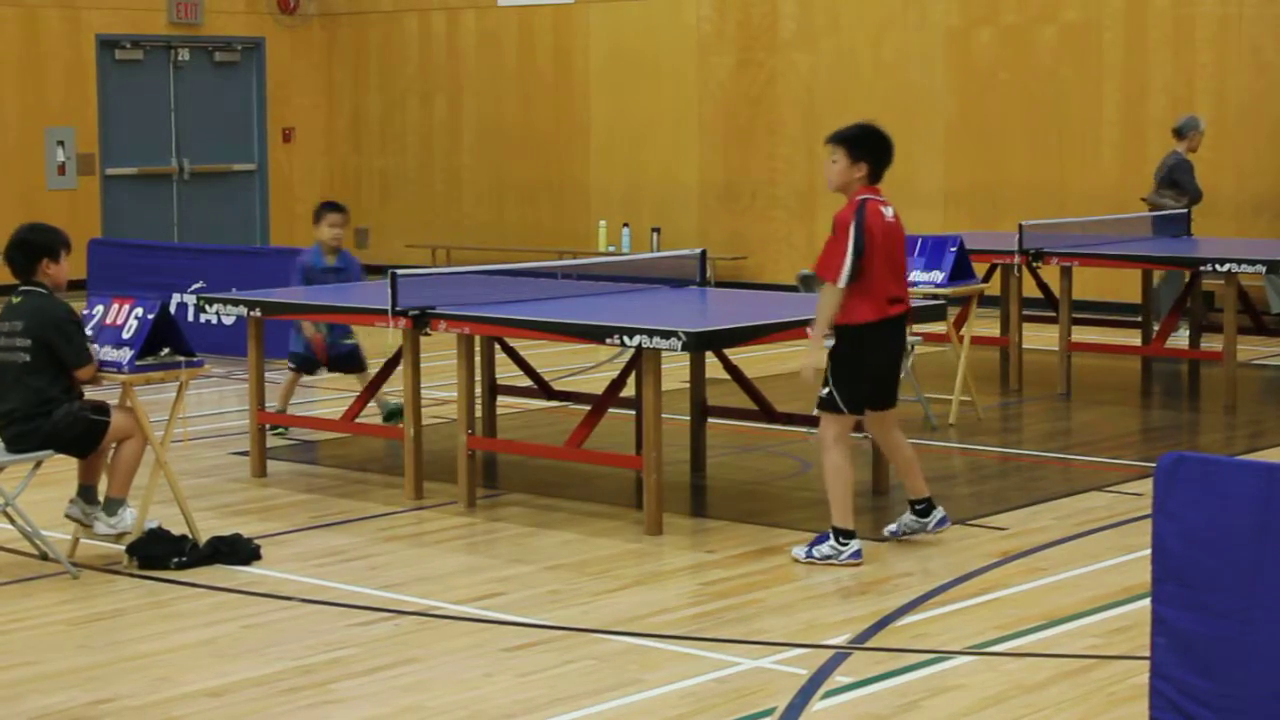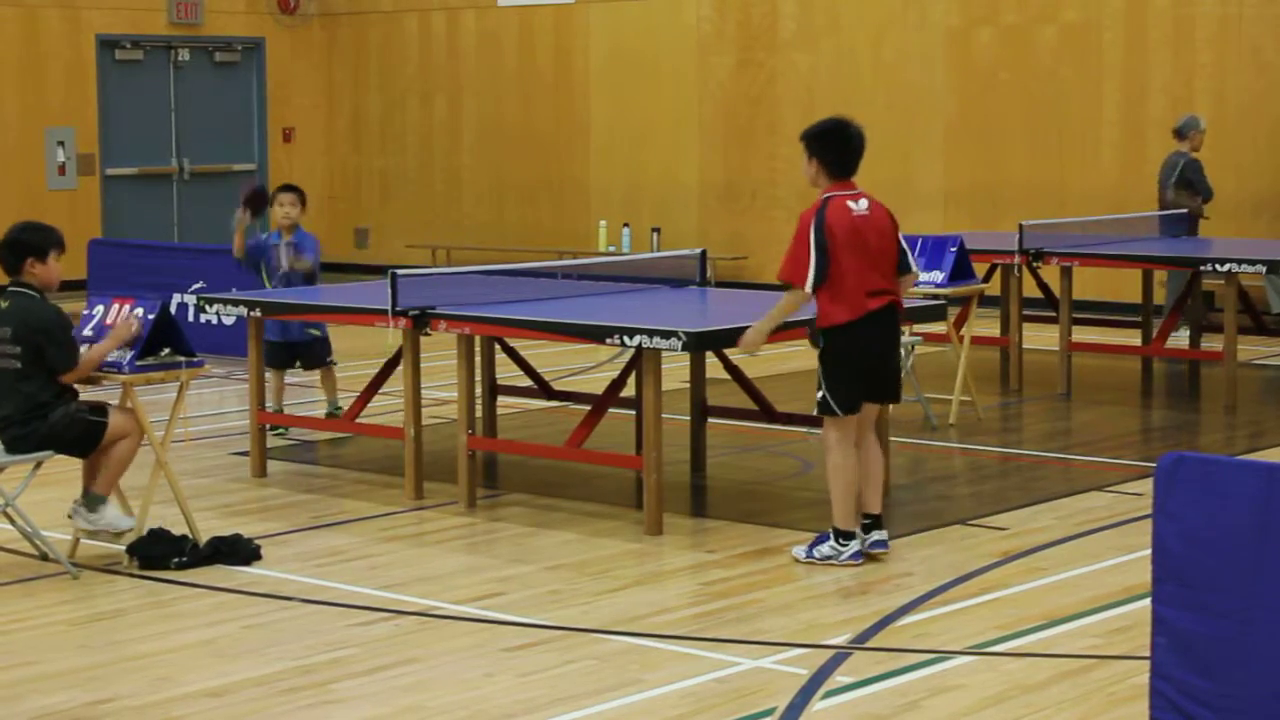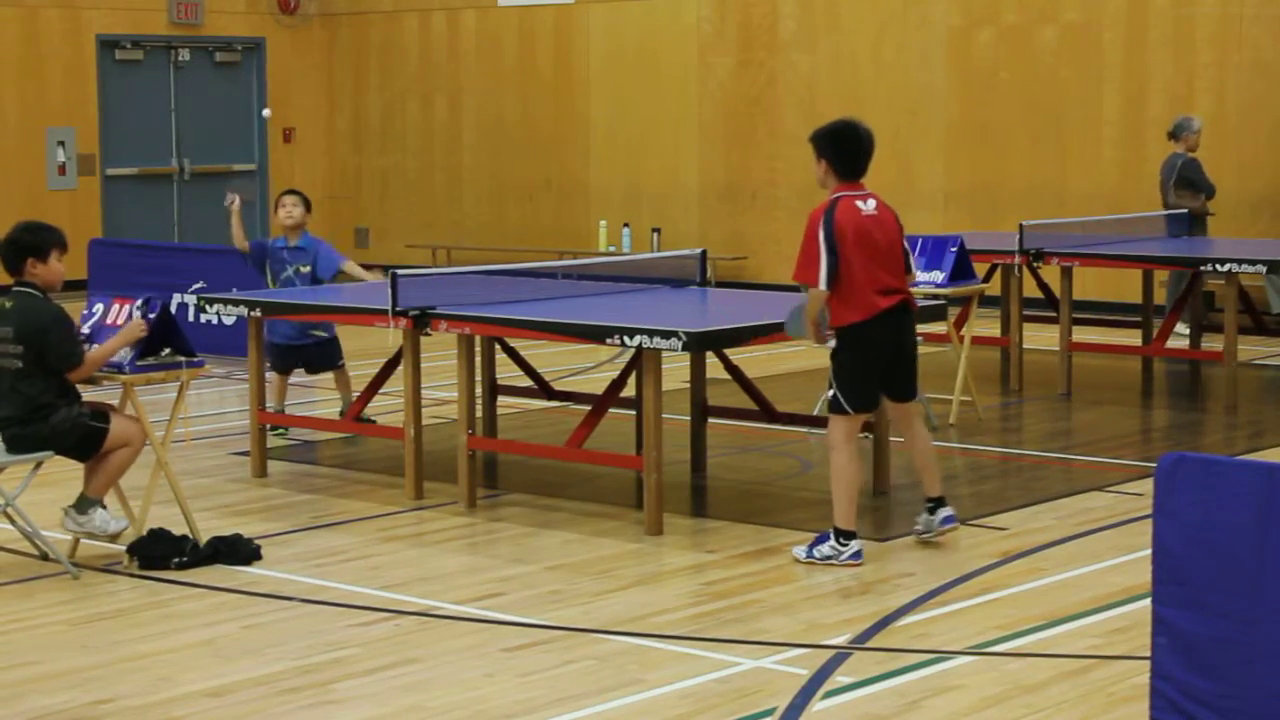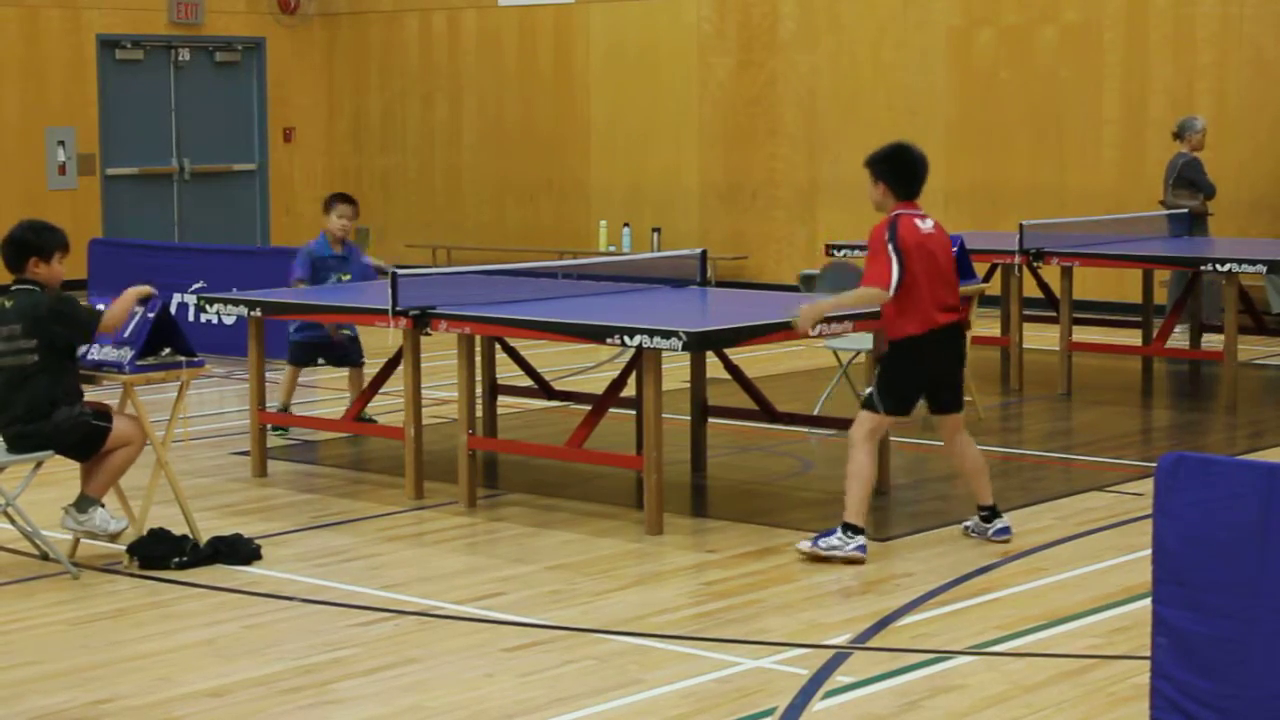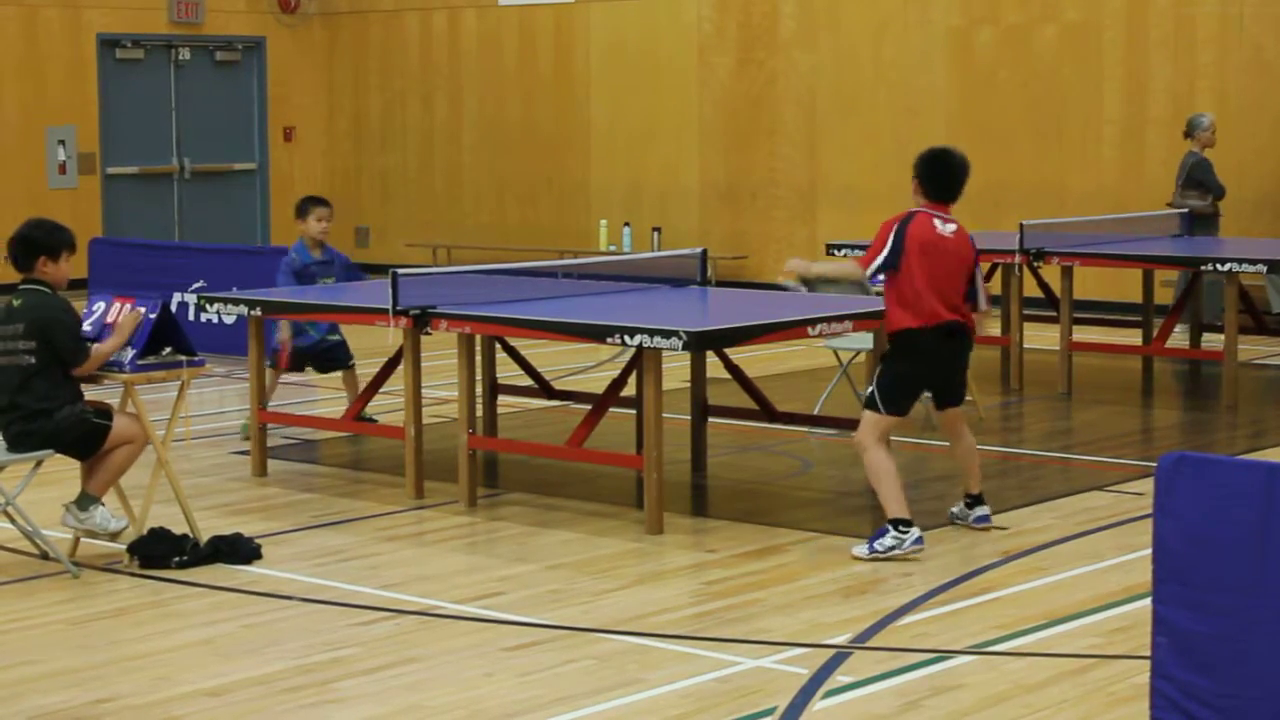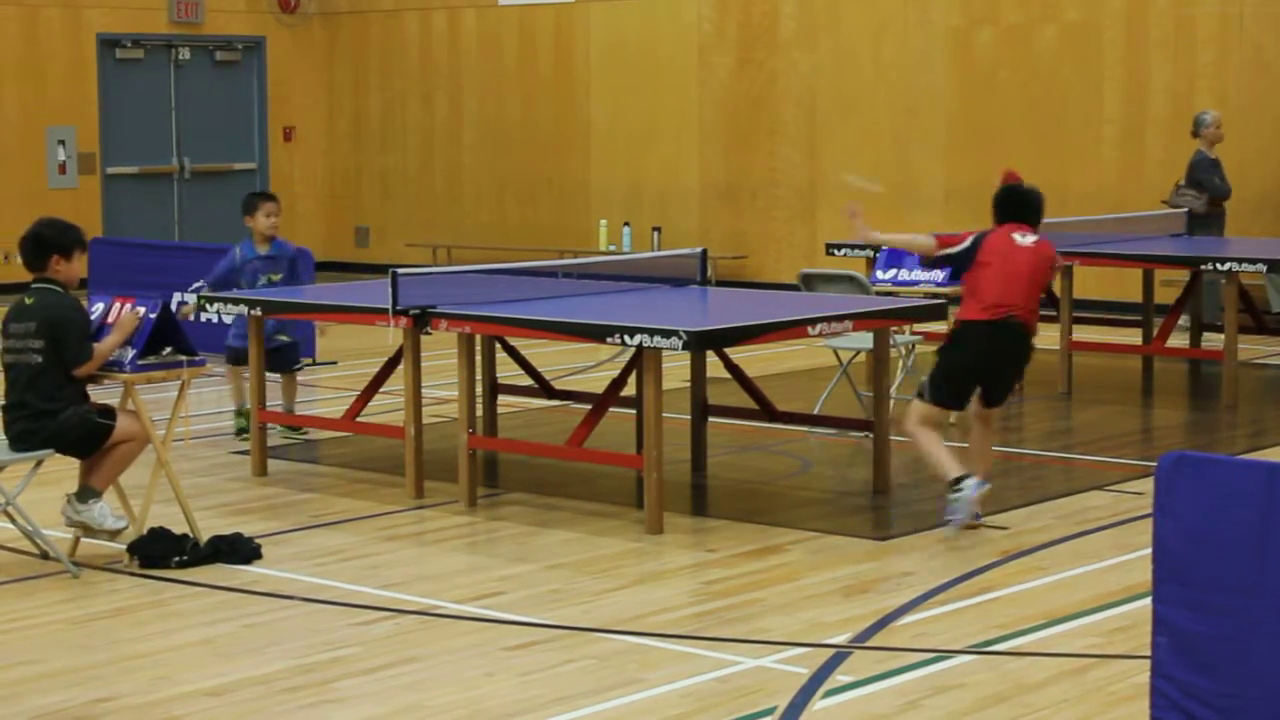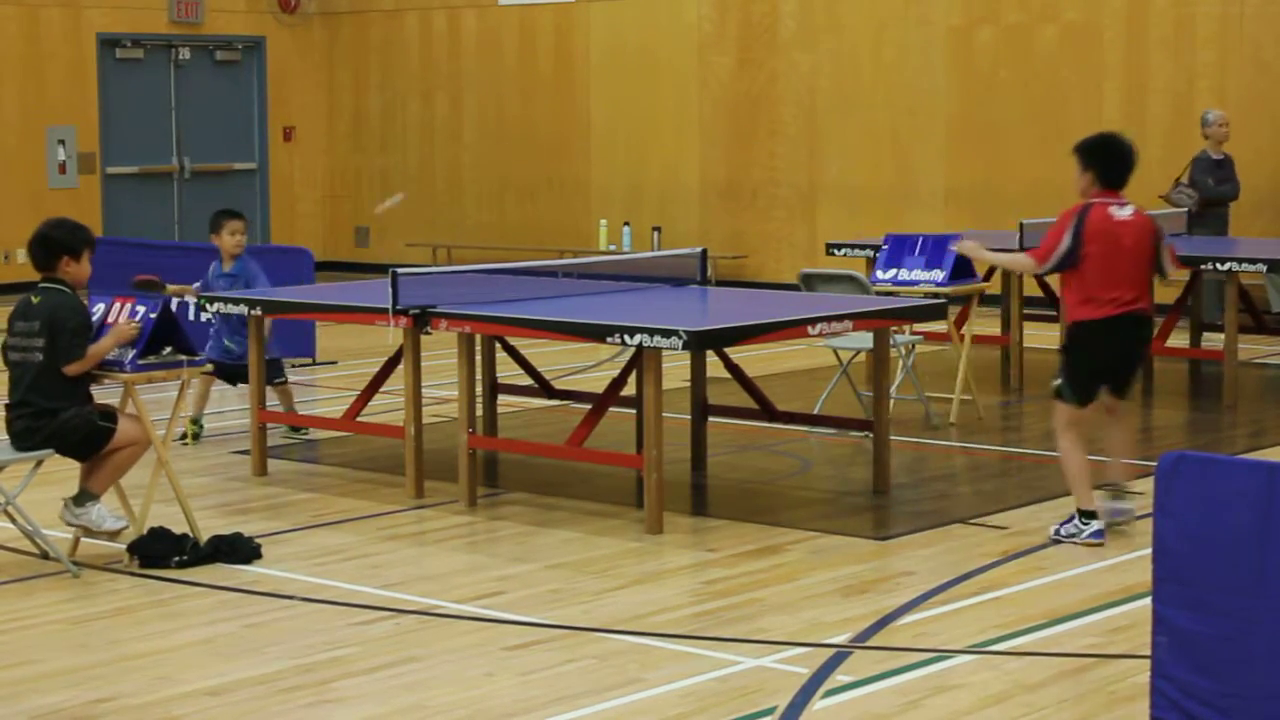
dt=0.4s
person 1, frame 1
left shoulder: (852, 215)
right shoulder: (889, 214)
left elbow: (836, 285)
left wrist: (815, 343)
left hip: (862, 335)
right hip: (891, 331)
left knee: (833, 435)
right knee: (883, 426)
left ankle: (843, 539)
right ankle: (924, 510)
person 1, frame 2
left shoulder: (818, 217)
right shoulder: (878, 211)
left elbow: (801, 289)
right elbow: (907, 276)
left wrist: (762, 327)
left hip: (846, 334)
right hip: (884, 328)
left knee: (838, 436)
right knee: (865, 432)
left ankle: (844, 539)
right ankle: (873, 527)
person 1, frame 3
left shoulder: (827, 216)
right shoulder: (885, 211)
left elbow: (819, 289)
right elbow: (906, 274)
left wrist: (813, 323)
left hip: (861, 333)
right hip: (900, 324)
left knee: (842, 436)
right knee: (909, 420)
left ankle: (843, 540)
right ankle: (937, 507)
person 1, frame 4
left shoulder: (889, 232)
right shoulder: (937, 230)
left elbow: (880, 292)
left wrist: (822, 307)
left hip: (913, 347)
right hip: (949, 340)
left knee: (862, 435)
right knee: (955, 431)
left ankle: (850, 534)
right ankle: (991, 518)
person 1, frame 5
left shoulder: (902, 226)
right shoulder: (966, 240)
left elbow: (863, 270)
right elbow: (980, 306)
left wrist: (810, 268)
left hip: (913, 344)
right hip: (955, 341)
left knee: (869, 437)
right knee: (954, 423)
left ankle: (901, 530)
right ankle: (976, 505)
person 1, frame 6
left shoulder: (984, 240)
right shoulder: (1046, 252)
left elbow: (930, 246)
left wrist: (872, 236)
left hip: (973, 335)
right hip: (1015, 341)
left knee: (919, 422)
right knee: (983, 417)
left ankle: (963, 484)
right ankle: (965, 500)
person 1, frame 7
left shoulder: (1079, 218)
right shoulder: (1145, 222)
left elbow: (1034, 264)
right elbow: (1169, 270)
left wrist: (983, 255)
left hip: (1092, 331)
right hip: (1135, 329)
left knee: (1068, 425)
right knee: (1115, 409)
left ankle: (1087, 519)
right ankle: (1121, 492)
person 2, frame 1
right shoulder: (55, 311)
right elbow: (85, 373)
left wrist: (67, 378)
right wrist: (90, 358)
right hip: (42, 423)
left knee: (101, 416)
right knee: (135, 424)
left ankle: (85, 502)
right ankle: (112, 514)
person 2, frame 2
right shoulder: (44, 314)
right elbow: (70, 374)
left wrist: (68, 340)
right wrist: (112, 341)
right hip: (39, 425)
left knee: (103, 416)
right knee: (131, 424)
left ankle: (90, 503)
right ankle: (93, 508)
person 2, frame 3
right shoulder: (45, 313)
right elbow: (76, 370)
left wrist: (70, 338)
right wrist: (121, 338)
right hip: (42, 424)
left knee: (107, 418)
right knee: (134, 432)
left ankle: (89, 506)
right ankle: (84, 511)
person 2, frame 4
right shoulder: (51, 305)
right elbow: (108, 323)
right wrist: (132, 294)
right hip: (44, 423)
left knee: (105, 418)
right knee: (134, 431)
left ankle: (88, 506)
right ankle: (84, 510)
person 2, frame 5
right shoulder: (53, 307)
right elbow: (81, 365)
left wrist: (81, 338)
right wrist: (120, 336)
right hip: (47, 422)
left knee: (104, 417)
right knee: (136, 431)
left ankle: (87, 507)
right ankle: (85, 507)
person 2, frame 6
right shoulder: (65, 307)
right elbow: (82, 366)
right wrist: (118, 334)
right hip: (51, 422)
left knee: (104, 419)
right knee: (138, 428)
left ankle: (84, 505)
right ankle: (85, 500)
person 2, frame 7
right shoulder: (69, 307)
right elbow: (72, 365)
right wrist: (112, 340)
right hip: (52, 421)
left knee: (108, 419)
right knee: (139, 433)
left ankle: (84, 505)
right ankle: (83, 504)
person 3, frame 1
left shoulder: (350, 263)
right shoulder: (305, 262)
right wrist: (307, 326)
left hip: (338, 328)
right hip: (310, 328)
left knee: (360, 368)
right knee: (295, 372)
left ankle: (387, 409)
right ankle: (279, 414)
person 3, frame 2
left shoulder: (308, 241)
right shoulder: (264, 242)
left elbow: (309, 266)
right elbow: (239, 253)
left wrist: (292, 260)
right wrist: (240, 227)
left hip: (307, 318)
right hip: (277, 319)
left knee: (325, 364)
right knee: (277, 368)
left ankle: (333, 410)
right ankle: (277, 413)
person 3, frame 3
left shoulder: (316, 247)
right shoulder: (270, 248)
left elbow: (341, 262)
right elbow: (240, 244)
left wrist: (366, 276)
right wrist: (235, 211)
left hip: (316, 323)
right hip: (283, 325)
left knee: (337, 367)
right knee: (282, 371)
left ankle: (349, 409)
right ankle: (277, 414)
person 3, frame 4
left shoulder: (356, 256)
right shoulder: (311, 251)
right elbow: (300, 283)
left hip: (341, 322)
right hip: (309, 322)
left knee: (356, 365)
right knee: (294, 366)
left ankle: (356, 411)
right ankle: (282, 412)
person 3, frame 5
left shoulder: (337, 259)
right shoulder: (291, 261)
left elbow: (358, 285)
right wrist: (285, 329)
left hip: (326, 327)
right hip: (298, 328)
left knee: (348, 366)
right knee: (274, 371)
left ankle: (356, 412)
person 3, frame 6
left shoulder: (288, 253)
right shoulder: (238, 255)
right elbow: (213, 283)
right wrist: (193, 304)
left hip: (281, 324)
right hip: (247, 323)
left knee: (289, 370)
right knee: (234, 366)
left ankle: (288, 416)
right ankle: (241, 414)
person 3, frame 7
left shoulder: (250, 269)
right shoulder: (214, 270)
right elbow: (203, 291)
left wrist: (265, 327)
right wrist: (178, 289)
right hip: (225, 338)
left knee: (279, 383)
right knee: (206, 374)
right ankle: (194, 422)
person 4, frame 1
left shoulder: (1170, 159)
right shoulder: (1181, 163)
right elbow: (1196, 196)
left wrist: (1179, 201)
right wrist: (1182, 201)
left hip: (1167, 223)
right hip: (1172, 225)
left knee: (1172, 272)
right knee: (1175, 272)
left ankle: (1155, 316)
person 4, frame 2
left shoulder: (1169, 160)
right shoulder: (1190, 163)
right elbow: (1207, 195)
left wrist: (1189, 198)
right wrist: (1194, 199)
left hip: (1170, 222)
right hip: (1182, 225)
left knee: (1179, 272)
right knee: (1180, 273)
person 4, frame 3
left shoulder: (1168, 163)
right shoulder: (1189, 163)
right elbow: (1210, 191)
left wrist: (1191, 195)
right wrist: (1197, 195)
left hip: (1175, 223)
right hip: (1190, 225)
left knee: (1179, 271)
right ankle: (1179, 318)
person 4, frame 4
left shoulder: (1174, 163)
right shoulder: (1191, 163)
right elbow: (1210, 191)
left wrist: (1191, 196)
right wrist: (1198, 196)
left hip: (1177, 224)
right hip: (1192, 225)
left knee: (1180, 272)
right knee: (1208, 274)
left ankle: (1177, 320)
right ankle: (1210, 323)
person 4, frame 5
left shoulder: (1188, 161)
right shoulder: (1200, 163)
right elbow: (1219, 192)
left wrist: (1205, 196)
right wrist: (1208, 196)
left hip: (1191, 225)
right hip: (1202, 226)
left knee: (1189, 272)
right knee: (1211, 275)
right ankle: (1211, 324)
person 4, frame 6
left shoulder: (1213, 160)
right shoulder: (1200, 162)
left elbow: (1224, 190)
right elbow: (1219, 192)
left wrist: (1209, 196)
right wrist: (1213, 195)
left hip: (1210, 224)
right hip: (1202, 226)
left knee: (1203, 272)
right knee: (1210, 273)
right ankle: (1210, 325)
person 4, frame 7
left shoulder: (1227, 160)
right shoulder: (1200, 161)
left elbow: (1234, 191)
right elbow: (1208, 193)
left wrist: (1217, 192)
right wrist: (1224, 192)
left hip: (1220, 224)
right hip: (1202, 226)
left knee: (1219, 274)
right knee: (1208, 274)
left ankle: (1213, 321)
right ankle: (1209, 325)
